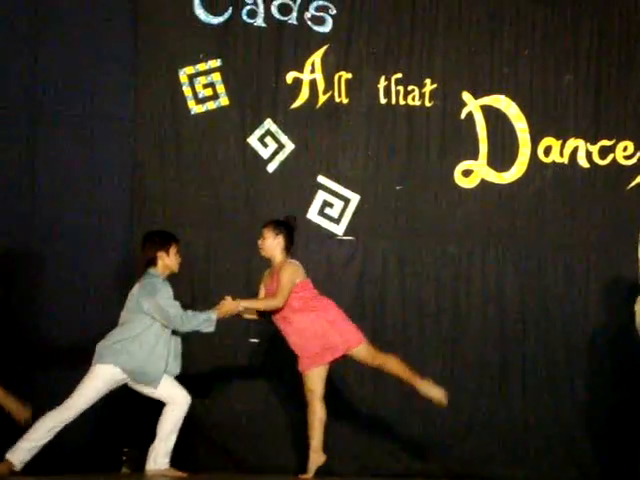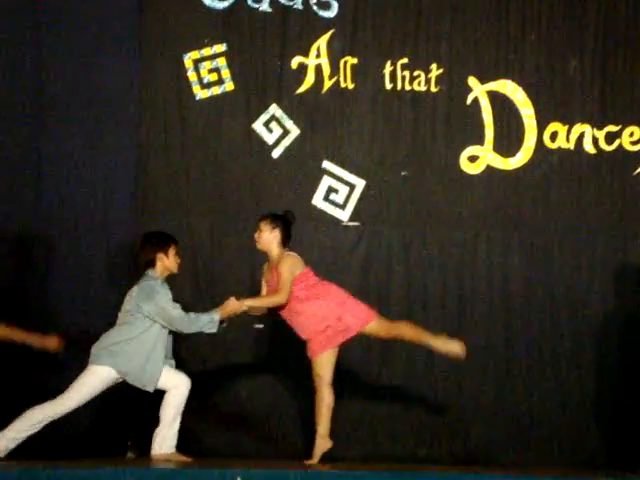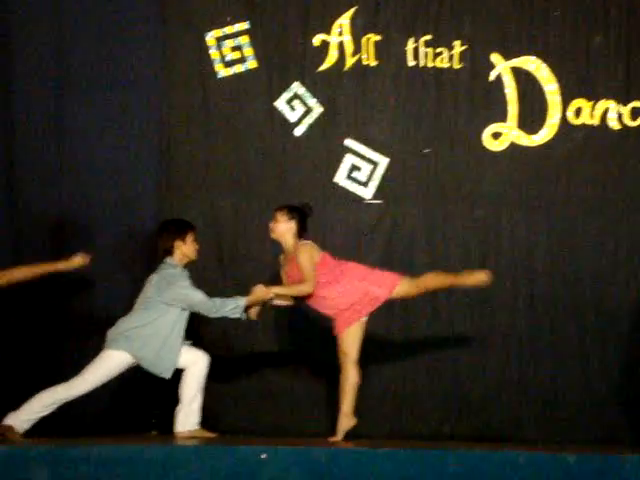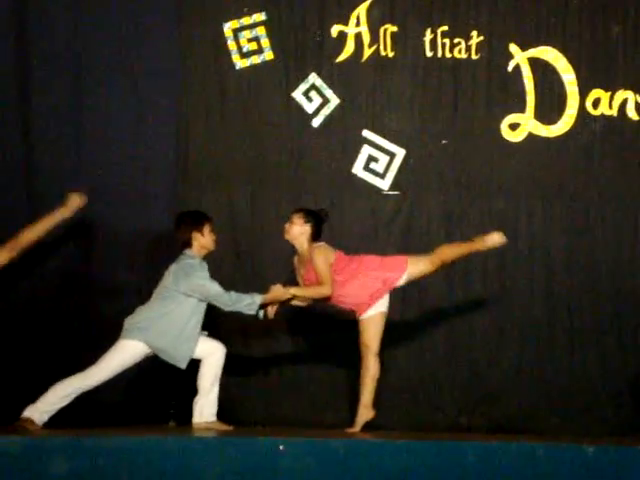
dt=0.2s
person 1, frame 1
left shoulder: (155, 285)
right shoulder: (153, 286)
left elbow: (174, 320)
right elbow: (180, 321)
left wrist: (213, 313)
right wrist: (217, 313)
left hip: (137, 366)
right hip: (114, 361)
left knee: (180, 399)
right knee: (70, 409)
person 1, frame 2
left shoulder: (154, 287)
right shoulder: (152, 290)
left elbow: (176, 321)
right elbow: (182, 322)
left wrist: (217, 314)
right wrist: (221, 313)
left hip: (136, 362)
right hip: (111, 359)
left knee: (181, 382)
right knee: (64, 404)
left ankle: (163, 448)
person 1, frame 3
left shoulder: (174, 274)
right shoulder: (171, 278)
left elbow: (201, 306)
right elbow: (208, 307)
left wrist: (244, 303)
right wrist: (249, 299)
left hip: (151, 346)
right hip: (127, 344)
left knee: (198, 359)
right knee: (76, 387)
left ankle: (187, 425)
person 1, frame 4
left shoulder: (193, 266)
right shoulder: (189, 270)
left elbow: (220, 299)
right elbow: (225, 300)
left wrist: (262, 302)
right wrist: (267, 297)
left hip: (167, 336)
right hip: (143, 334)
left knee: (216, 350)
right knee: (93, 376)
left ankle: (204, 416)
right ankle: (32, 415)
person 2, frame 1
left shoulder: (290, 267)
right shoulder: (268, 275)
left elbow: (279, 302)
right elbow: (258, 311)
left wrist: (244, 302)
right wrist: (238, 307)
left hip: (326, 324)
right hip: (308, 341)
left knee: (374, 358)
right knee: (313, 395)
left ankle: (419, 382)
right ankle: (315, 453)
person 2, frame 2
left shoulder: (288, 260)
right shoulder: (268, 269)
left elbow: (282, 298)
right elbow: (266, 304)
left wrist: (248, 301)
right wrist: (243, 306)
left hip: (334, 310)
right hip: (317, 328)
left knee: (389, 329)
right knee: (321, 381)
left ankle: (434, 340)
right ankle: (322, 439)
person 2, frame 3
left shoulder: (304, 249)
right shoulder: (285, 259)
left elbow: (308, 287)
right elbow: (290, 297)
left wrist: (274, 288)
left hip: (358, 284)
right hip: (345, 308)
left knee: (417, 285)
right knee: (347, 359)
left ankle: (462, 278)
right ankle: (345, 417)
person 2, frame 4
left shoulder: (318, 252)
right shoulder: (298, 261)
left elbow: (327, 289)
right elbow: (308, 297)
left wrist: (292, 289)
left hip: (378, 276)
right hip: (366, 299)
left knee: (433, 260)
right knee: (368, 351)
left ankle: (479, 243)
right ankle: (364, 409)
